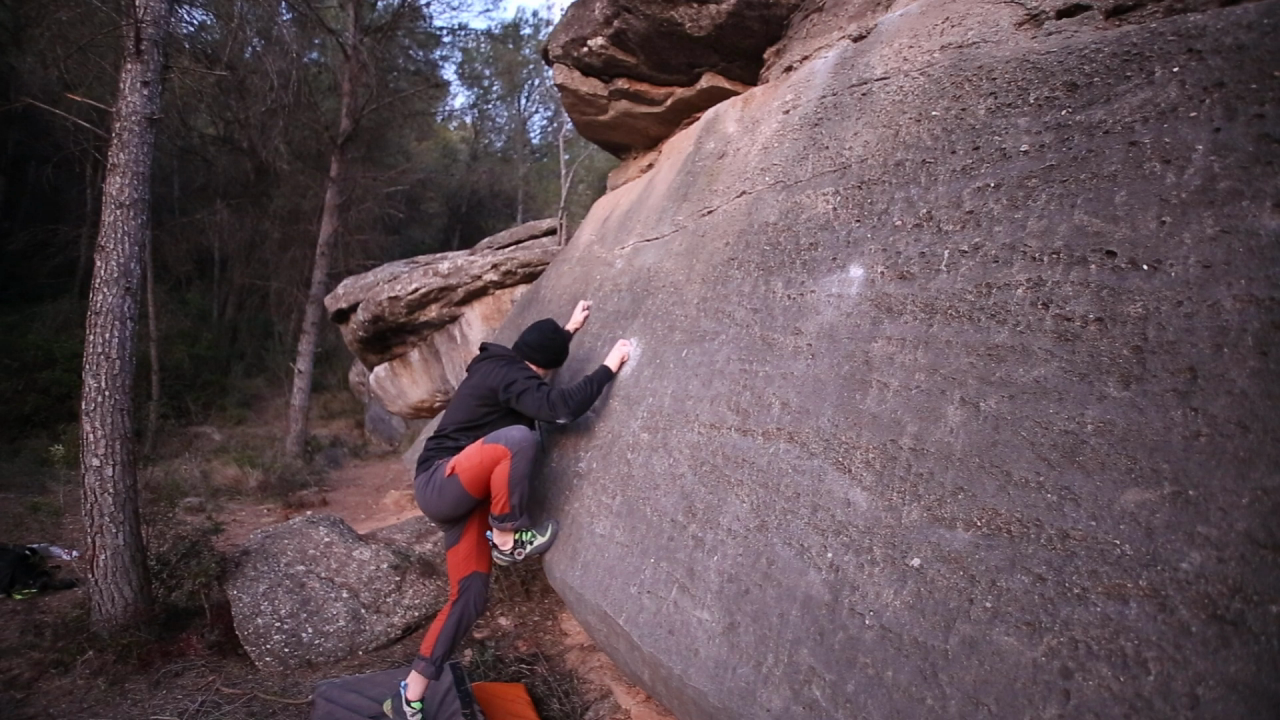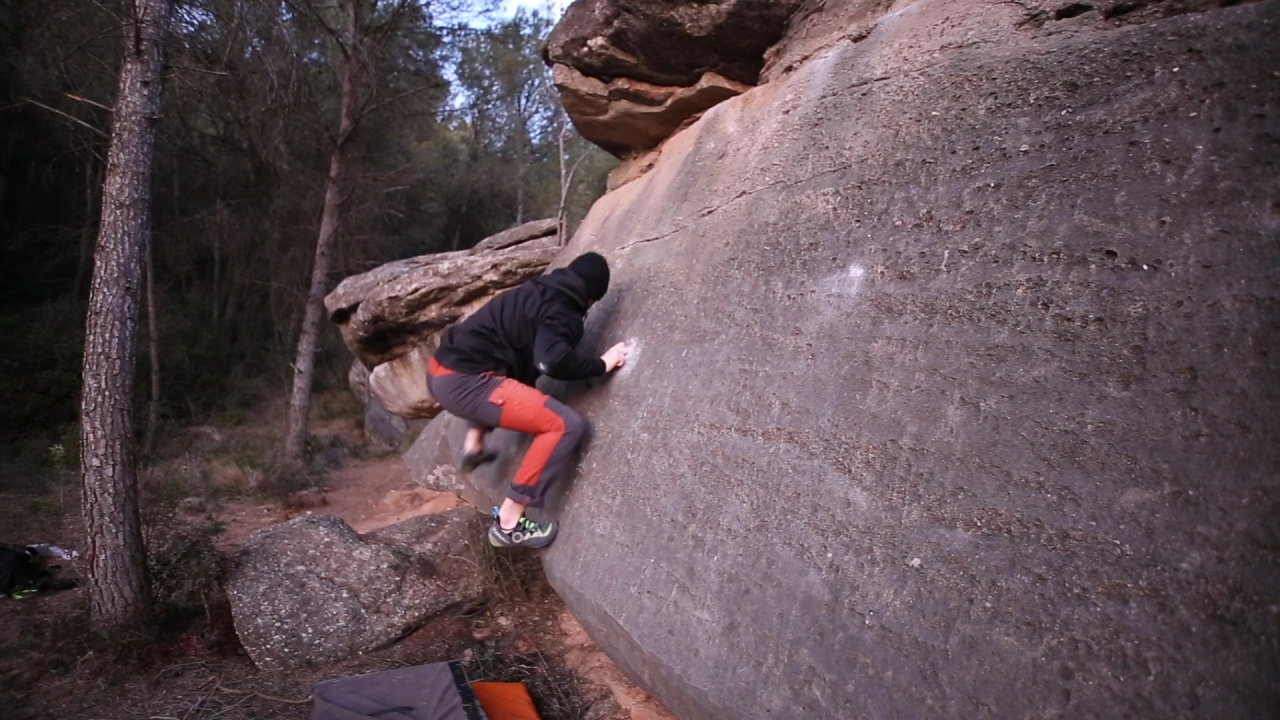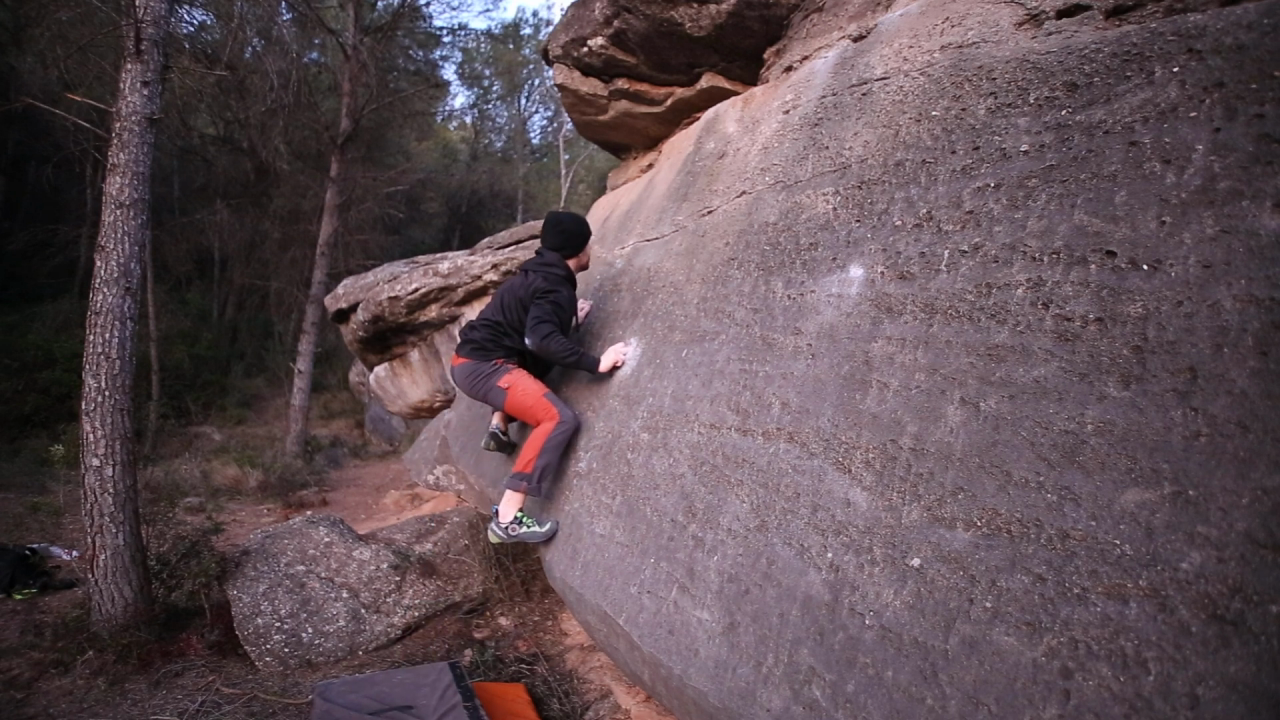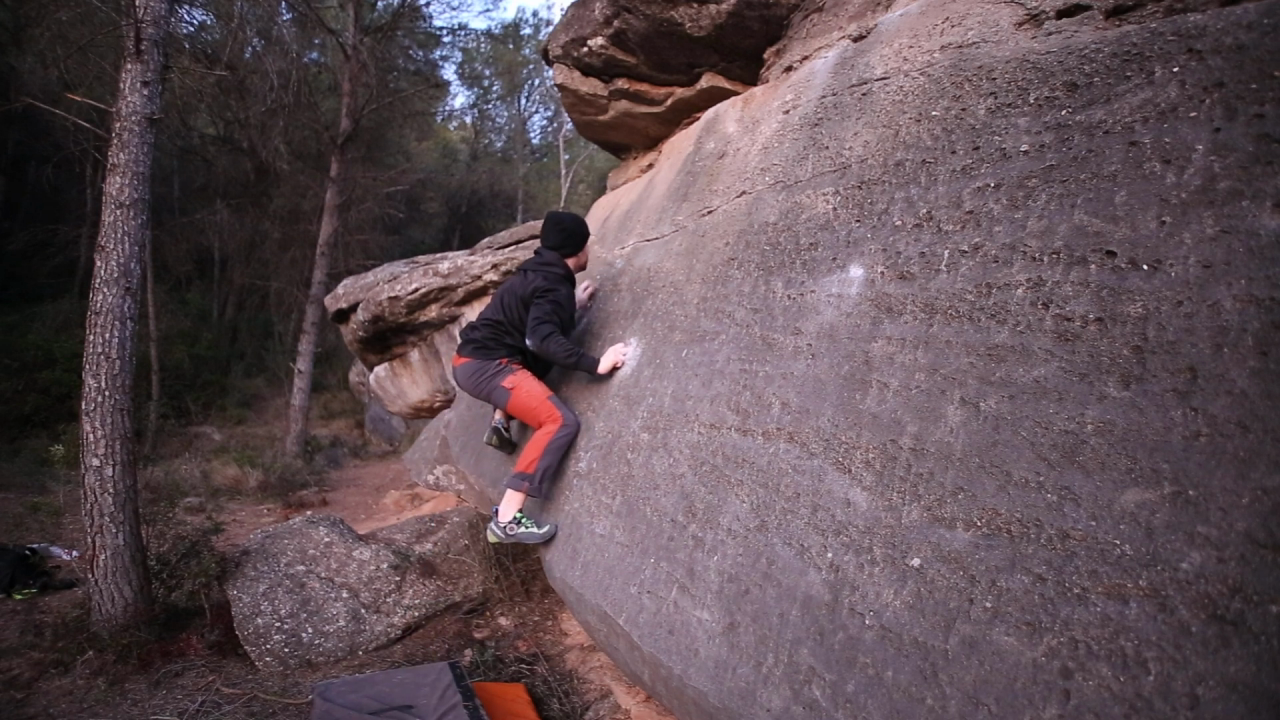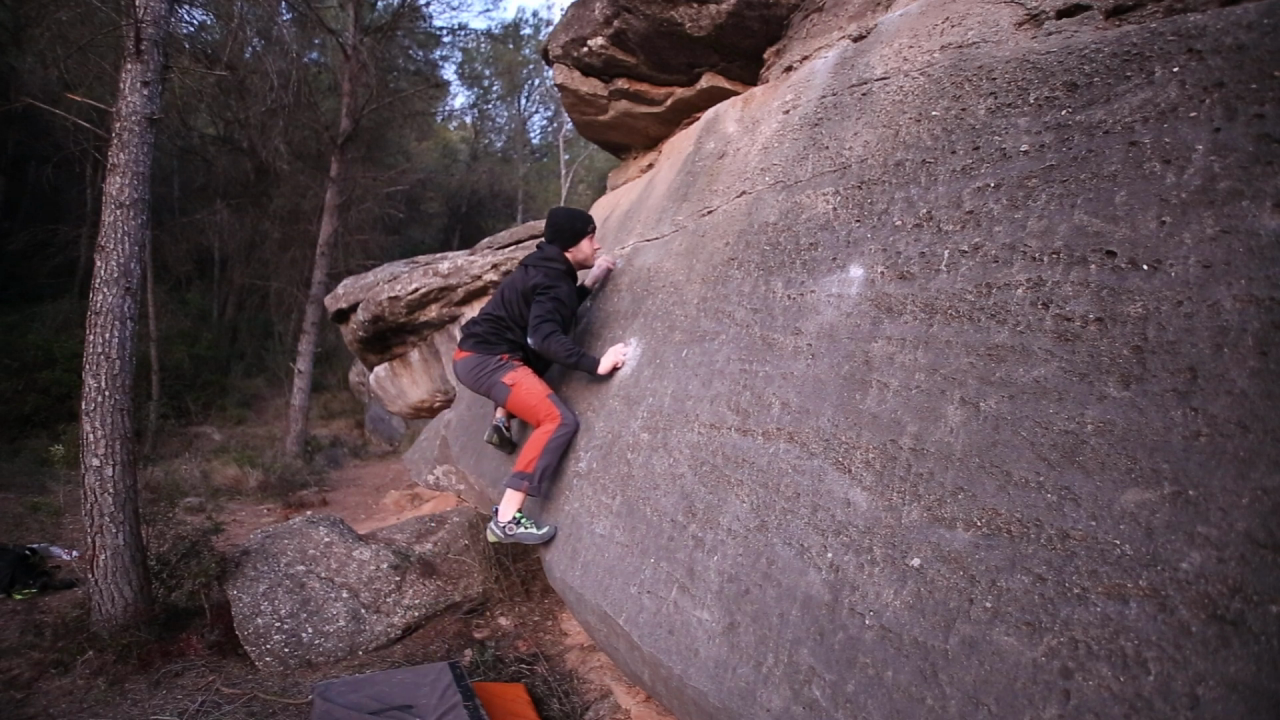
dt=1s
person 1, frame 1
left shoulder: (498, 366)
right shoulder: (510, 377)
left elbow: (536, 351)
right elbow: (561, 407)
left wrist: (567, 330)
right wrist: (608, 367)
left hip: (457, 492)
right hip: (441, 484)
left knee: (469, 595)
right knee: (517, 438)
right ankle: (507, 540)
person 1, frame 2
left shoulder: (538, 291)
right shoulder: (562, 313)
right elbow: (551, 360)
right wrist: (601, 364)
left hip: (443, 372)
right hip: (465, 384)
right knee: (567, 425)
left ankle: (473, 446)
right ankle: (509, 523)
person 1, frame 3
left shoulder: (538, 274)
right shoulder: (554, 289)
right elbow: (540, 340)
left wrist: (568, 320)
right wrist: (596, 363)
left hip: (469, 361)
right hip: (484, 368)
left knee: (528, 366)
right knee: (558, 419)
left ankle: (498, 429)
right ankle: (507, 518)
person 1, frame 4
left shoulder: (536, 274)
right shoulder: (553, 287)
right elbow: (542, 340)
left wrist: (572, 308)
right wrist: (595, 364)
left hip: (470, 361)
right hip: (487, 367)
left knee: (525, 363)
right knee: (560, 422)
left ankle: (500, 424)
right ankle: (507, 518)
person 1, frame 5
left shoulder: (545, 268)
right shoulder: (553, 282)
left elbow: (546, 316)
right elbow: (544, 338)
left wrist: (588, 285)
right wrist: (596, 364)
left hip: (474, 355)
right hip: (487, 361)
left knee: (531, 361)
right knee: (558, 421)
left ankle: (501, 422)
right ankle: (506, 519)
